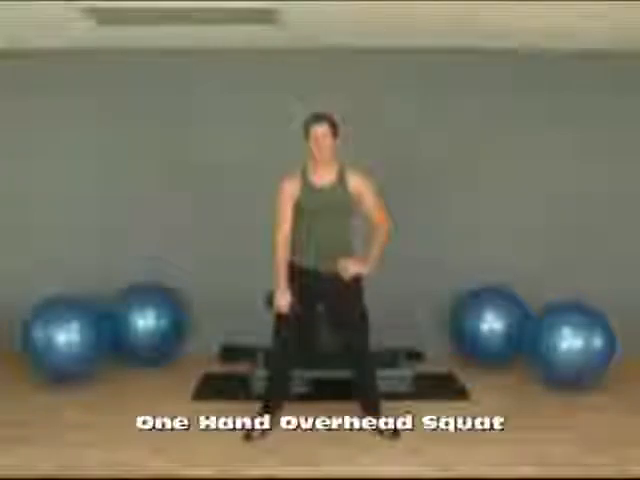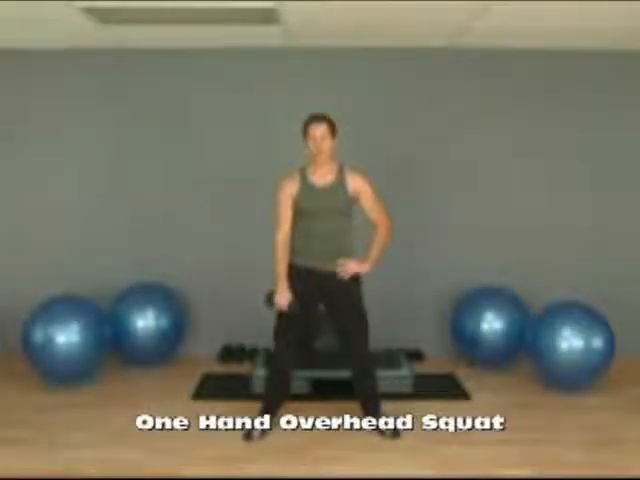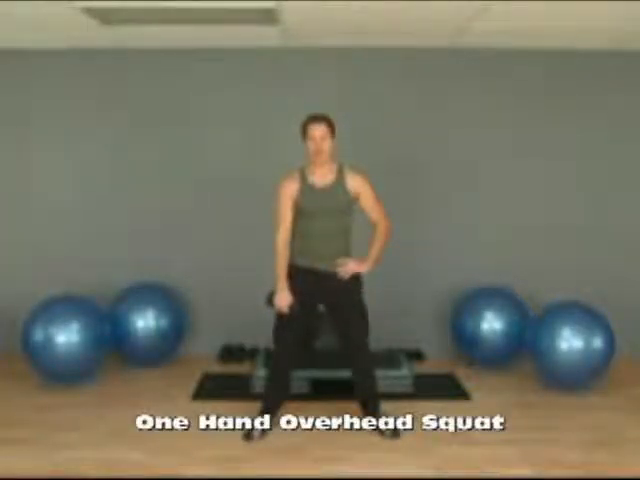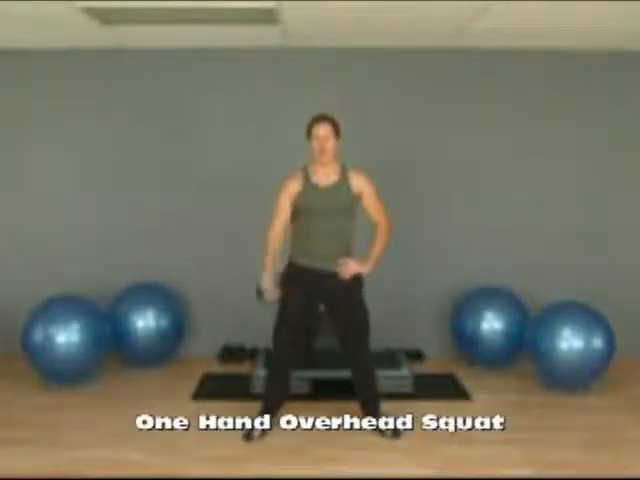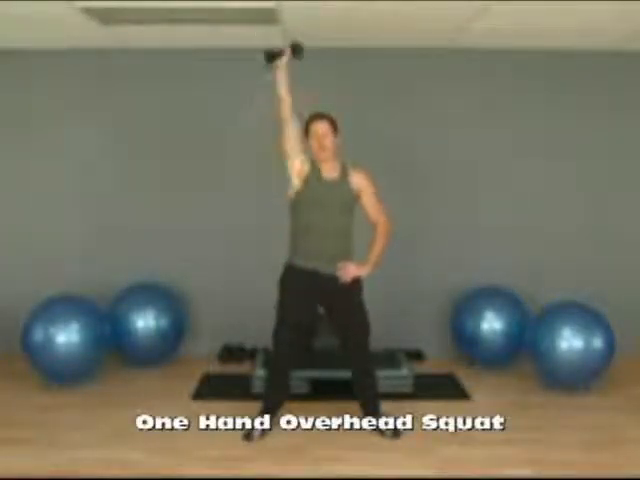
dt=1s
person 1, frame 1
left shoulder: (355, 181)
right shoulder: (292, 184)
left elbow: (383, 223)
right elbow: (282, 235)
left wrist: (368, 264)
right wrist: (281, 286)
left hip: (342, 277)
right hip: (301, 275)
left knee: (359, 346)
right knee: (283, 347)
left ankle: (373, 413)
right ankle: (268, 412)
person 1, frame 2
left shoulder: (354, 181)
right shoulder: (291, 184)
left elbow: (384, 224)
right elbow: (282, 235)
left wrist: (367, 263)
right wrist: (281, 285)
left hip: (341, 276)
right hip: (301, 275)
left knee: (358, 348)
right knee: (284, 348)
left ankle: (374, 414)
right ankle: (266, 416)
person 1, frame 3
left shoulder: (354, 181)
right shoulder: (291, 185)
left elbow: (383, 223)
right elbow: (283, 236)
left wrist: (367, 263)
right wrist: (281, 286)
left hip: (341, 276)
right hip: (301, 275)
left knee: (358, 347)
right knee: (285, 349)
left ankle: (373, 414)
right ankle: (266, 416)
person 1, frame 4
left shoulder: (357, 181)
right shoulder: (295, 183)
left elbow: (383, 223)
right elbow: (277, 229)
left wrist: (368, 264)
right wrist: (269, 272)
left hip: (342, 277)
right hip: (301, 275)
left knee: (358, 347)
right knee: (284, 347)
left ankle: (373, 413)
right ankle: (266, 415)
person 1, frame 5
left shoulder: (357, 179)
right shoulder: (299, 170)
left elbow: (382, 223)
right elbow: (287, 118)
left wrist: (368, 266)
right wrist: (281, 70)
left hip: (341, 278)
right hip: (299, 277)
left knee: (358, 348)
right knee: (284, 349)
left ankle: (373, 413)
right ankle: (266, 415)
